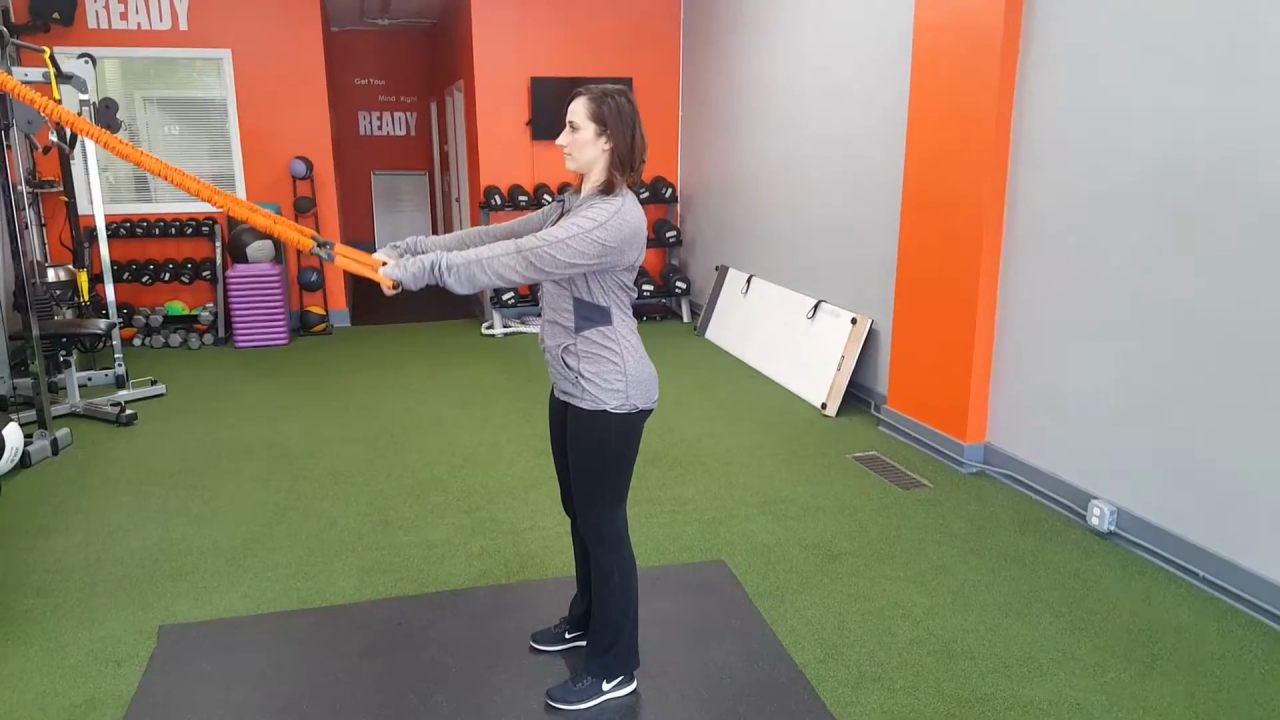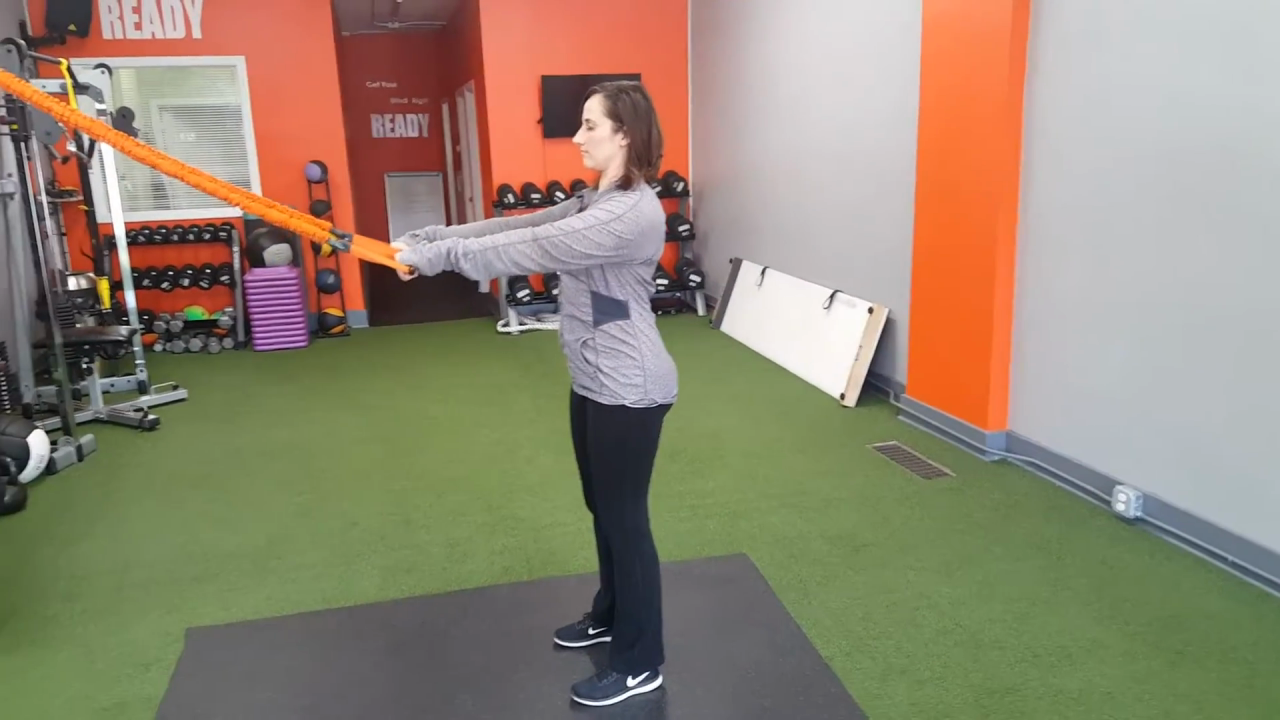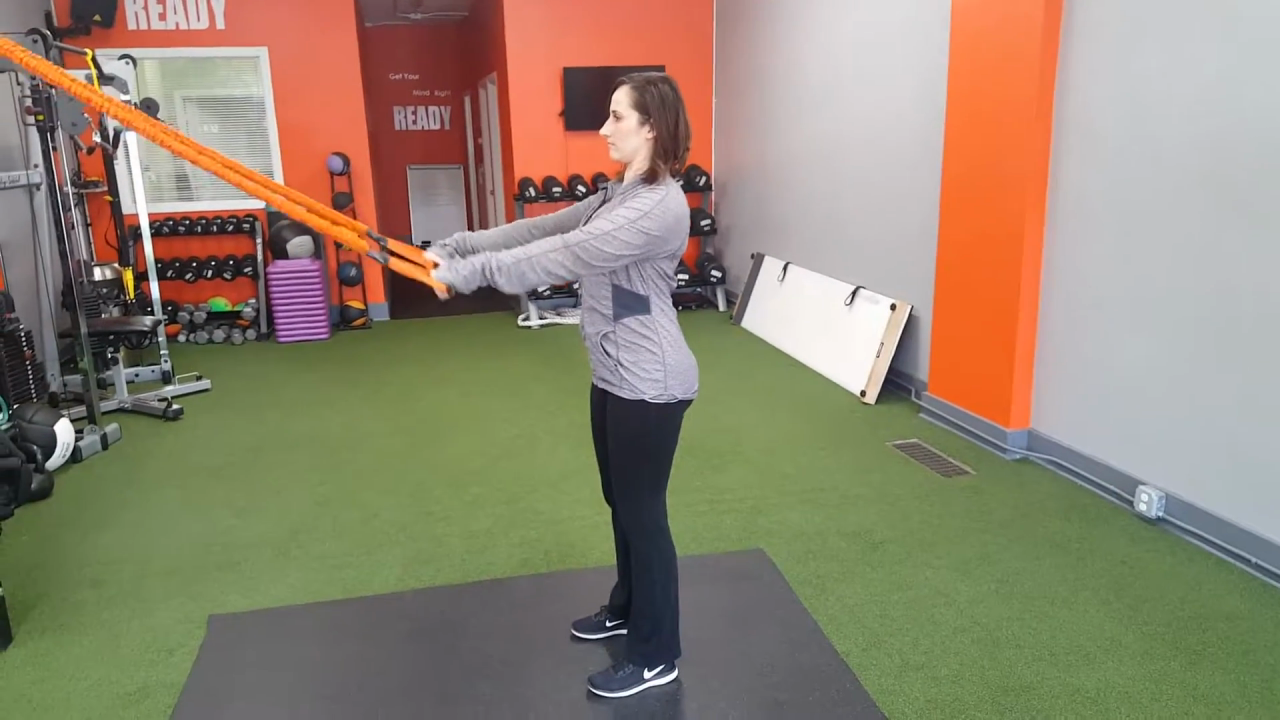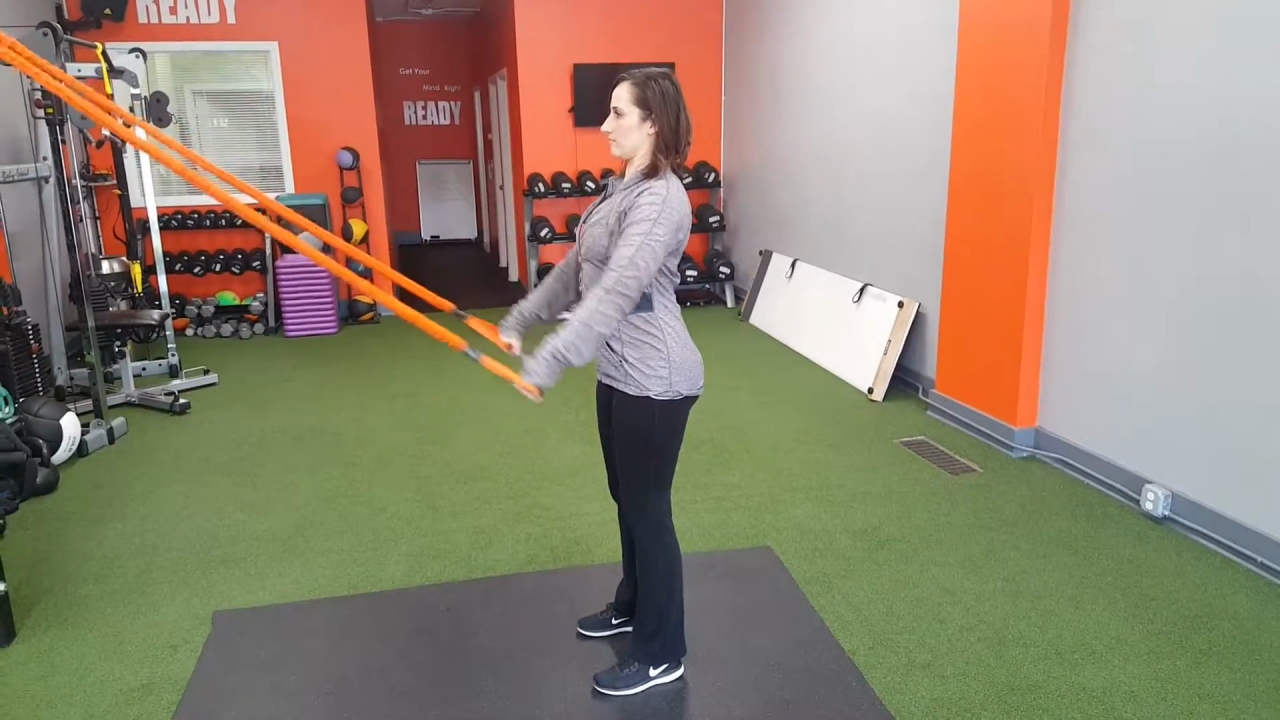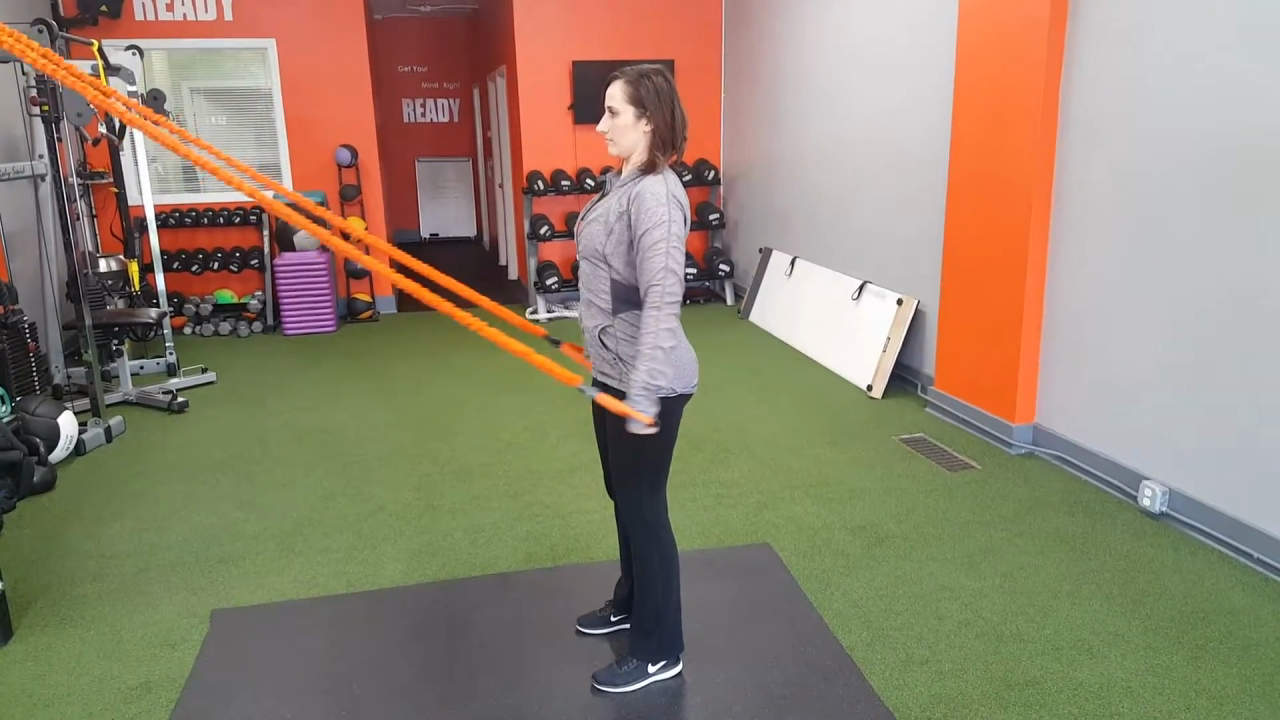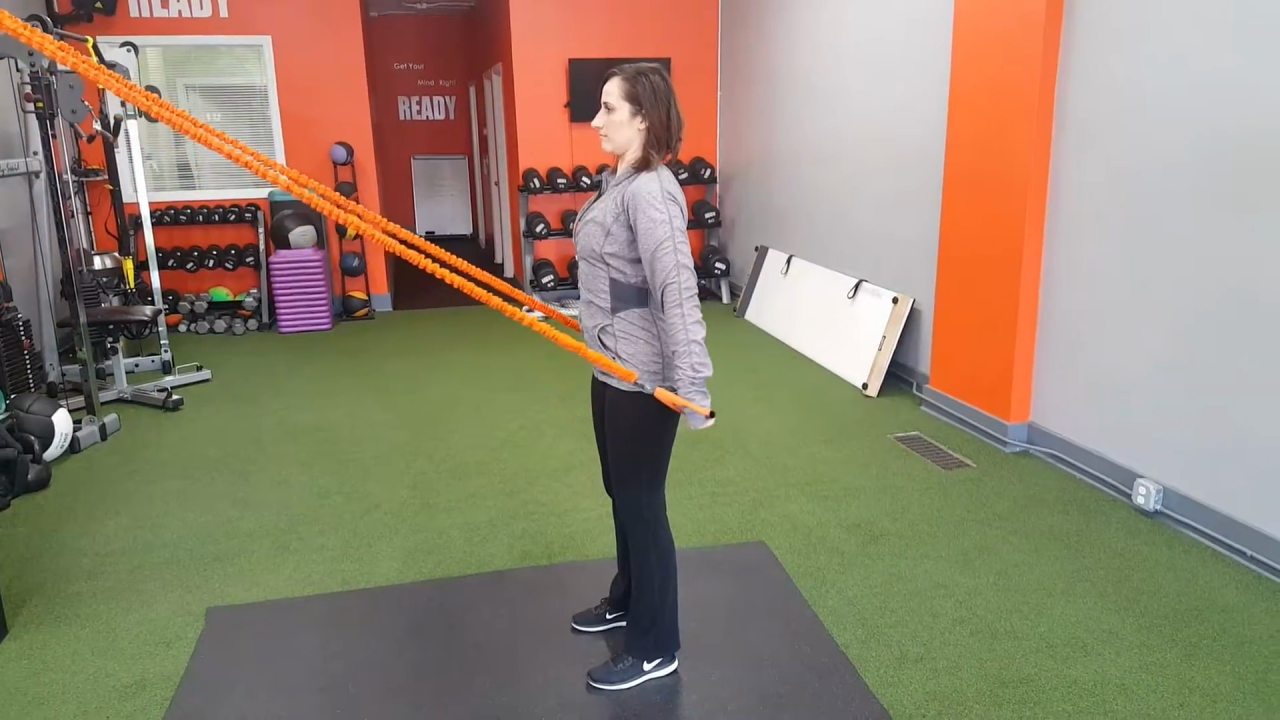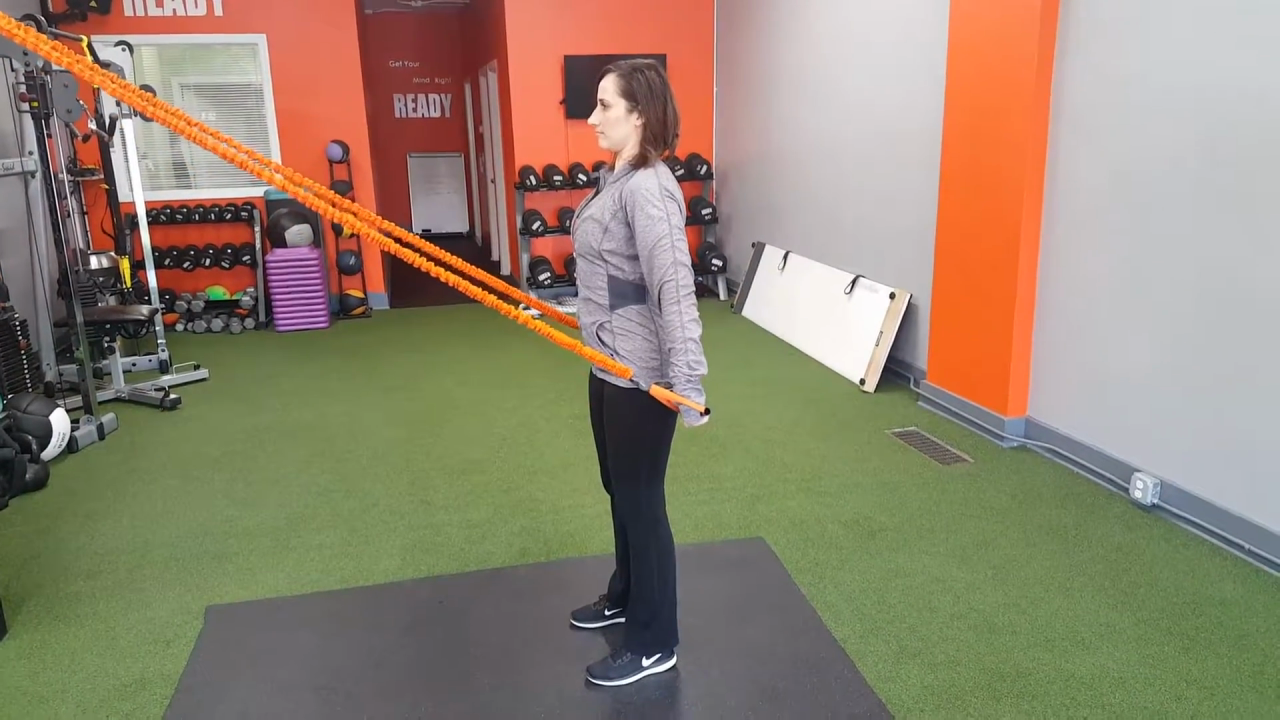
dt=0.4s
person 1, frame 1
left shoulder: (617, 217)
right shoulder: (575, 206)
left elbow: (522, 259)
right elbow: (501, 234)
left wrist: (422, 270)
right wrist: (407, 250)
left hip: (609, 395)
right hip: (573, 386)
left knee: (603, 522)
right knee: (580, 512)
left ankle: (613, 667)
right ankle: (586, 619)
person 1, frame 2
left shoulder: (634, 212)
right shoulder: (594, 202)
left elbow: (537, 248)
right elbow: (521, 225)
left wrist: (438, 254)
right wrist: (427, 237)
left hip: (628, 390)
right hip: (593, 382)
left knee: (625, 517)
right knee: (602, 508)
left ankle: (639, 664)
right ankle: (611, 615)
person 1, frame 3
left shoulder: (660, 205)
right shoulder: (618, 195)
left elbow: (571, 254)
right elbow: (544, 229)
left wrist: (471, 273)
right wrist: (458, 247)
left hip: (649, 384)
right hip: (614, 376)
left knee: (642, 511)
right knee: (620, 502)
left ankle: (656, 657)
right ankle: (627, 606)
person 1, frame 4
left shoulder: (660, 199)
right shoulder: (624, 189)
left elbow: (617, 291)
right elbow: (577, 267)
left wrist: (549, 359)
right wrist: (521, 319)
left hip: (654, 382)
right hip: (621, 374)
left knee: (648, 508)
right knee: (627, 499)
left ankle: (662, 655)
right ankle: (634, 604)
person 1, frame 5
left shoulder: (654, 195)
right shoulder: (622, 185)
left elbow: (662, 298)
left wrist: (649, 391)
right wrist: (586, 339)
left hip: (642, 379)
right hip: (613, 369)
left knee: (643, 505)
right knee: (623, 495)
left ankle: (660, 651)
right ankle: (631, 600)
person 1, frame 6
left shoulder: (650, 192)
right shoulder: (619, 181)
left elbow: (678, 290)
left wrist: (692, 384)
left hip: (644, 378)
right hip: (614, 369)
left knee: (641, 503)
right knee: (621, 493)
left ankle: (655, 648)
right ankle: (627, 599)
person 1, frame 7
left shoulder: (647, 188)
right shoulder: (616, 178)
left elbow: (675, 287)
left wrist: (687, 382)
right wrist: (590, 324)
left hip: (641, 376)
right hip: (611, 366)
left knee: (640, 500)
right knee: (619, 490)
left ankle: (654, 644)
right ankle: (626, 595)
